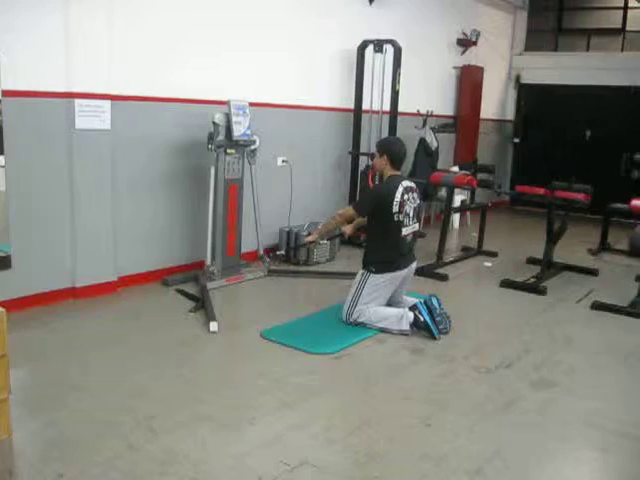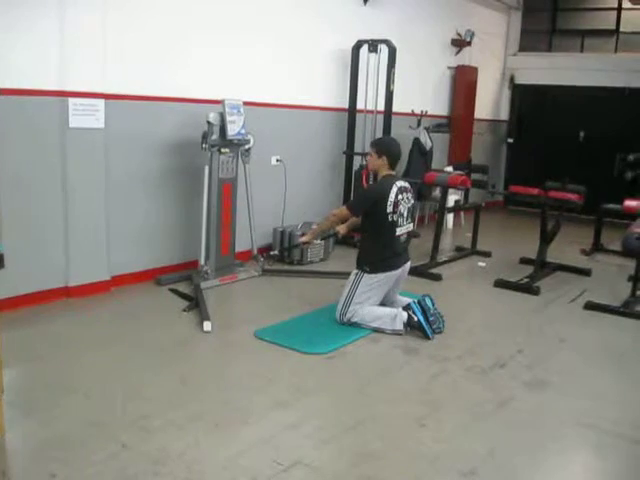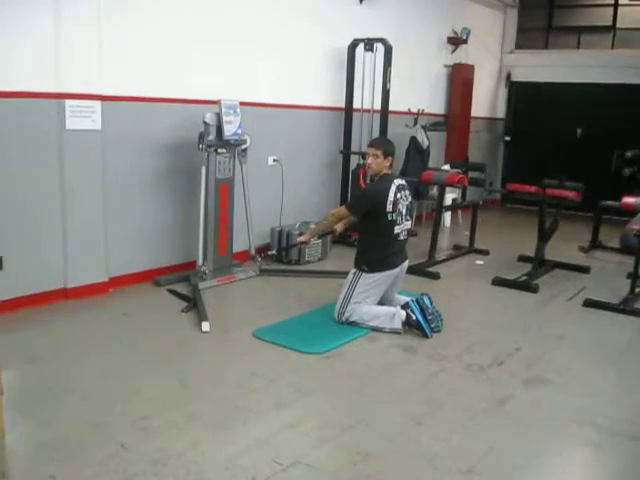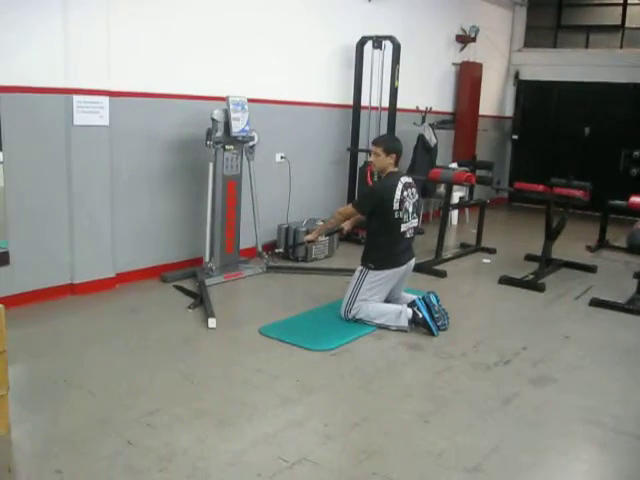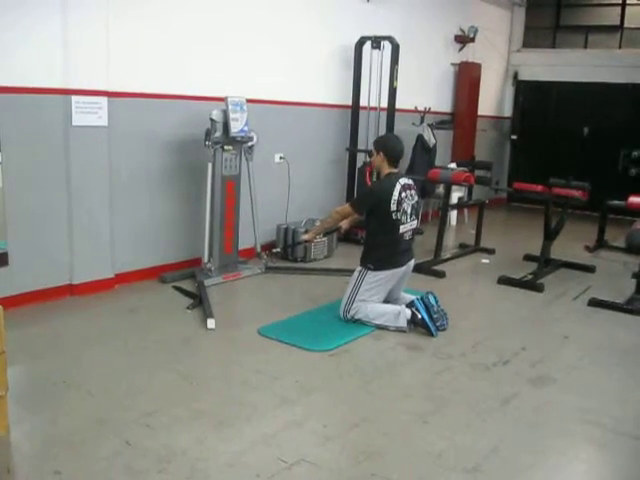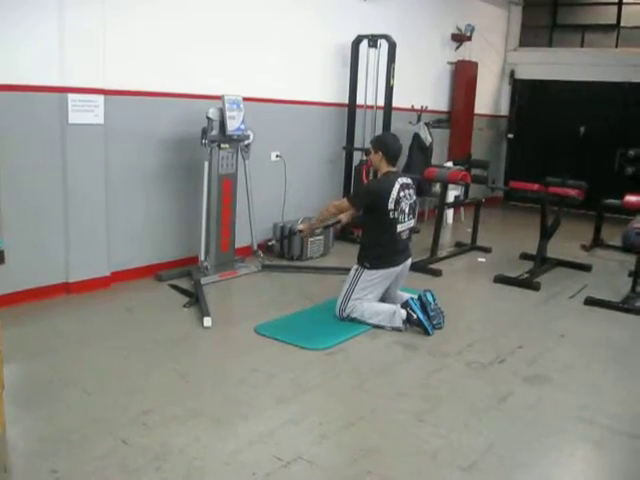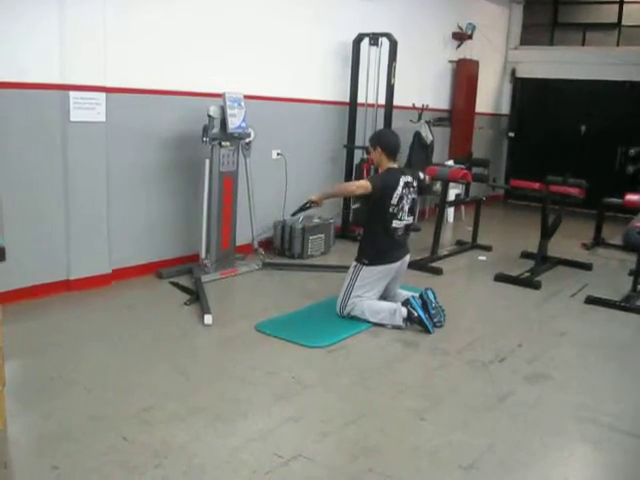
dt=0.5s
person 1, frame 1
left shoulder: (381, 191)
right shoulder: (412, 188)
left elbow: (343, 216)
left wrist: (317, 235)
right wrist: (354, 226)
left hip: (383, 269)
right hip: (407, 263)
left knee: (353, 314)
right knee: (392, 301)
left ankle: (412, 319)
right ankle: (423, 308)
person 1, frame 2
left shoulder: (375, 191)
right shoulder: (405, 187)
left elbow: (337, 216)
left wrist: (311, 235)
right wrist: (348, 226)
left hip: (377, 268)
right hip: (401, 262)
left knee: (346, 314)
right knee: (386, 300)
left ankle: (406, 319)
right ankle: (417, 307)
person 1, frame 3
left shoulder: (374, 191)
right shoulder: (401, 185)
left elbow: (336, 215)
left wrist: (309, 235)
right wrist: (345, 223)
left hip: (376, 267)
right hip: (399, 261)
left knee: (345, 313)
right knee: (384, 299)
left ankle: (404, 318)
right ankle: (415, 306)
person 1, frame 4
left shoulder: (380, 188)
right shoulder: (409, 183)
left elbow: (343, 213)
left wrist: (316, 233)
right wrist: (352, 222)
left hip: (382, 264)
right hip: (406, 259)
left knee: (351, 310)
right knee: (391, 297)
left ankle: (410, 315)
right ankle: (422, 305)
person 1, frame 5
left shoulder: (378, 189)
right shoulder: (409, 184)
left elbow: (340, 213)
left wrist: (313, 233)
right wrist: (351, 221)
left hip: (381, 266)
right hip: (405, 260)
left knee: (350, 310)
right knee: (389, 299)
left ankle: (409, 316)
right ankle: (421, 305)
person 1, frame 6
left shoulder: (377, 187)
right shoulder: (407, 182)
left elbow: (336, 208)
left wrist: (310, 225)
right wrist: (351, 213)
left hip: (378, 264)
right hip: (403, 259)
left knee: (346, 309)
right knee: (386, 297)
left ankle: (404, 315)
right ankle: (420, 303)
person 1, frame 7
left shoulder: (383, 181)
right shoulder: (412, 178)
left elbow: (356, 187)
right elbow: (426, 181)
left wrist: (321, 196)
left hip: (376, 260)
right hip: (401, 255)
left knee: (347, 306)
right knee: (386, 294)
left ankle: (405, 314)
right ankle: (420, 301)
